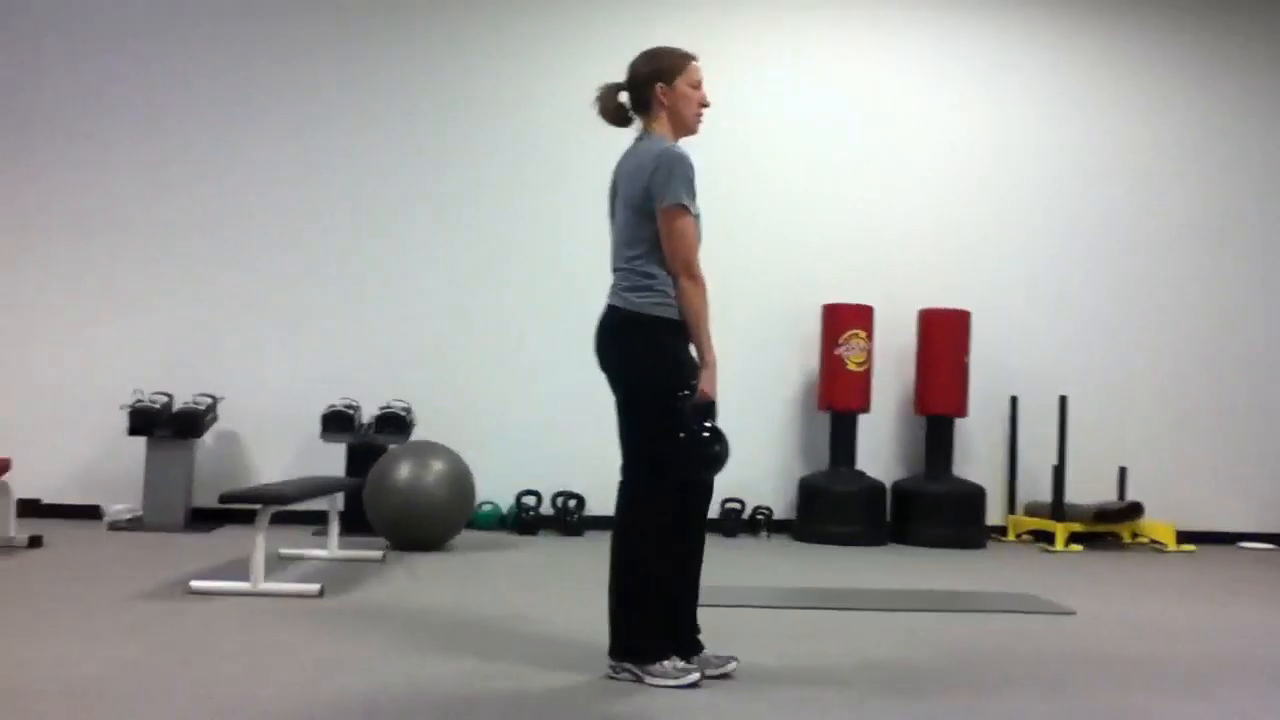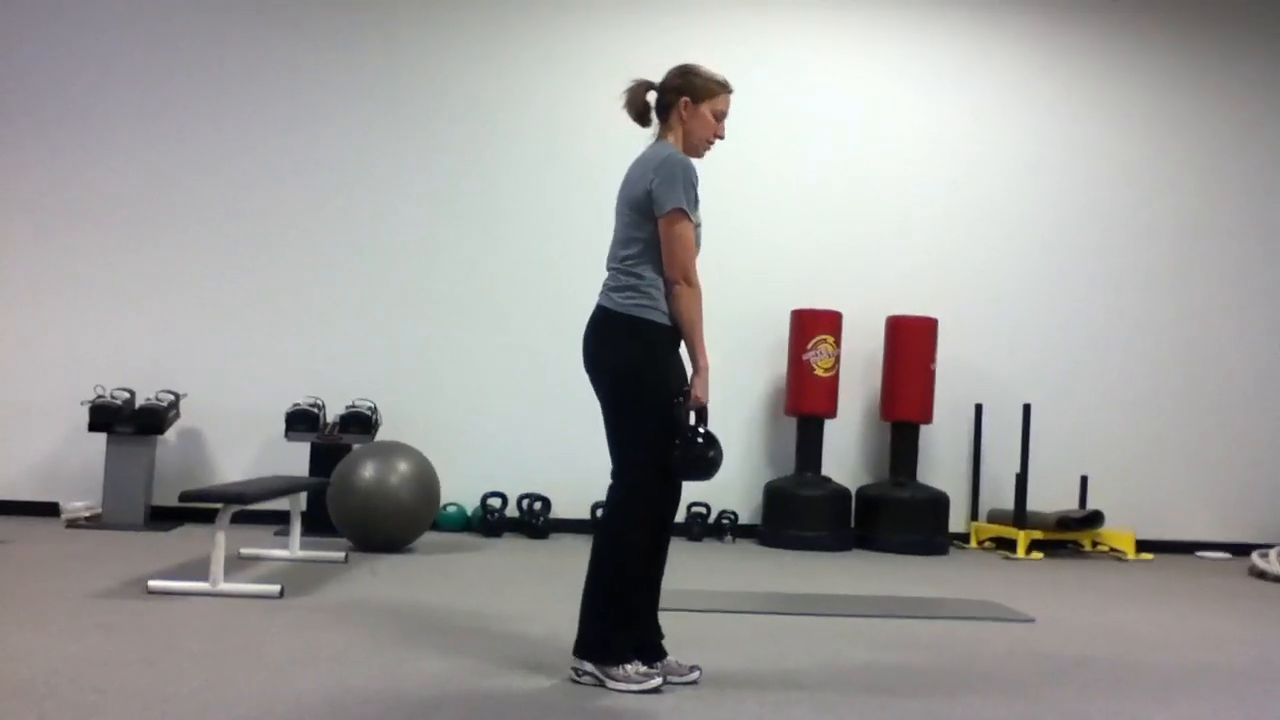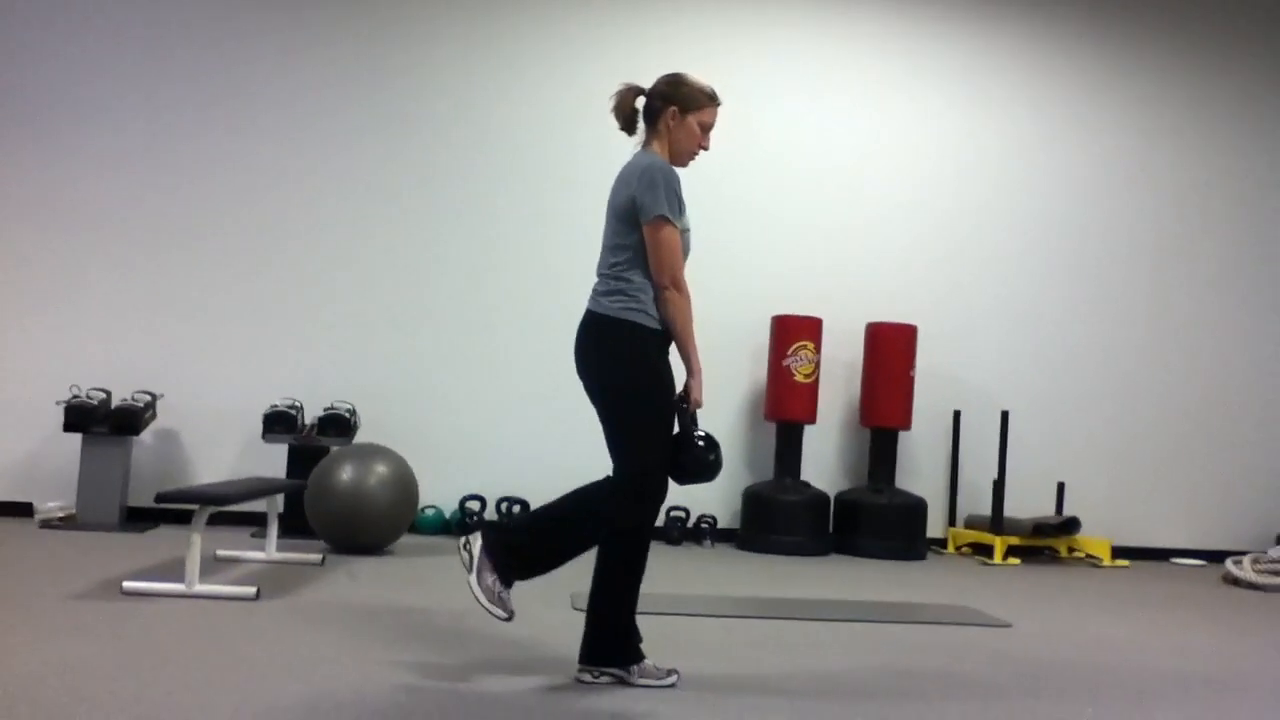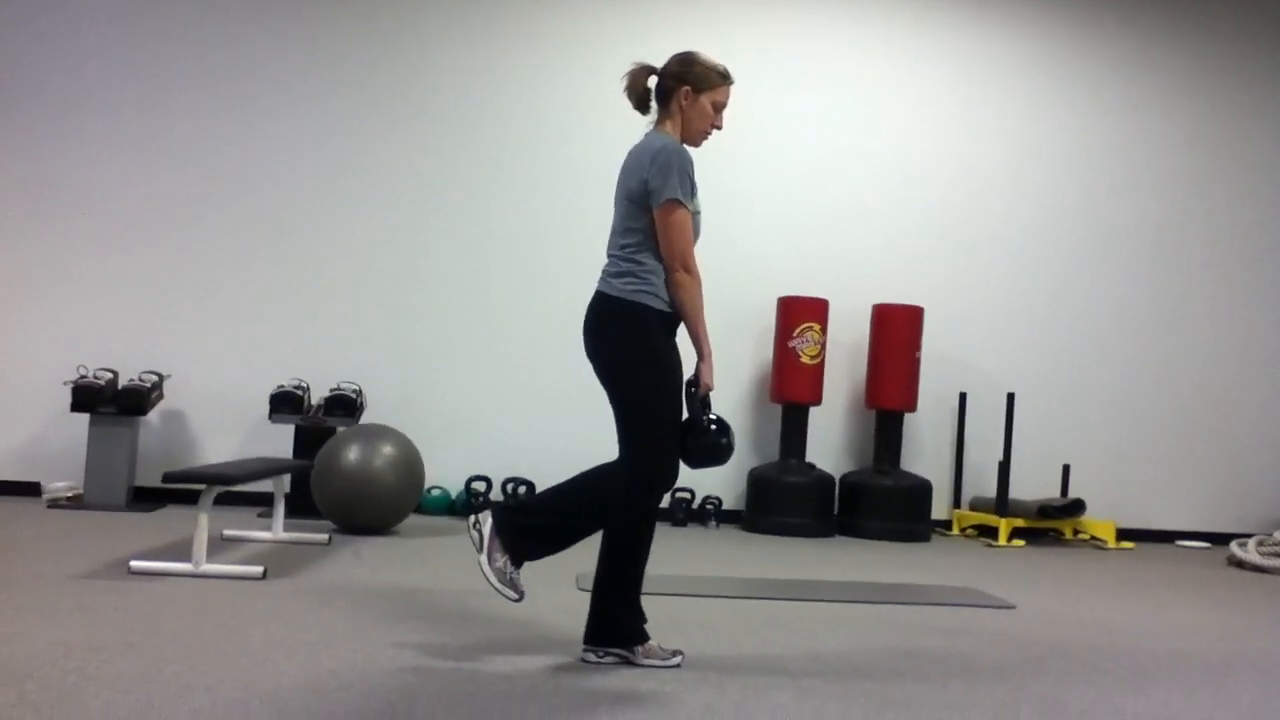
dt=1s
person 1, frame 1
left shoulder: (635, 158)
right shoulder: (668, 160)
right elbow: (685, 273)
left wrist: (689, 356)
right wrist: (707, 361)
left hip: (632, 332)
right hip: (650, 339)
left knee: (681, 486)
right knee: (653, 489)
left ankle: (675, 642)
right ankle: (637, 650)
person 1, frame 2
left shoulder: (649, 164)
right shoulder: (673, 167)
right elbow: (681, 280)
left wrist: (680, 362)
right wrist: (700, 366)
left hip: (623, 338)
right hip: (636, 344)
left knee: (653, 491)
right knee: (640, 491)
left ankle: (638, 646)
right ankle: (600, 650)
person 1, frame 3
left shoulder: (640, 171)
right shoulder: (657, 174)
right elbow: (669, 285)
left wrist: (678, 366)
right wrist: (693, 370)
left hip: (617, 342)
right hip: (627, 346)
left knee: (638, 488)
right knee: (640, 486)
left ankle: (611, 654)
right ankle: (499, 549)
person 1, frame 4
left shoulder: (649, 152)
right shoulder: (670, 156)
right elbow: (680, 269)
left wrist: (689, 350)
right wrist: (704, 354)
left hip: (625, 323)
right hip: (636, 328)
left knee: (645, 470)
right knee: (650, 470)
left ankle: (616, 635)
right ankle: (508, 528)
